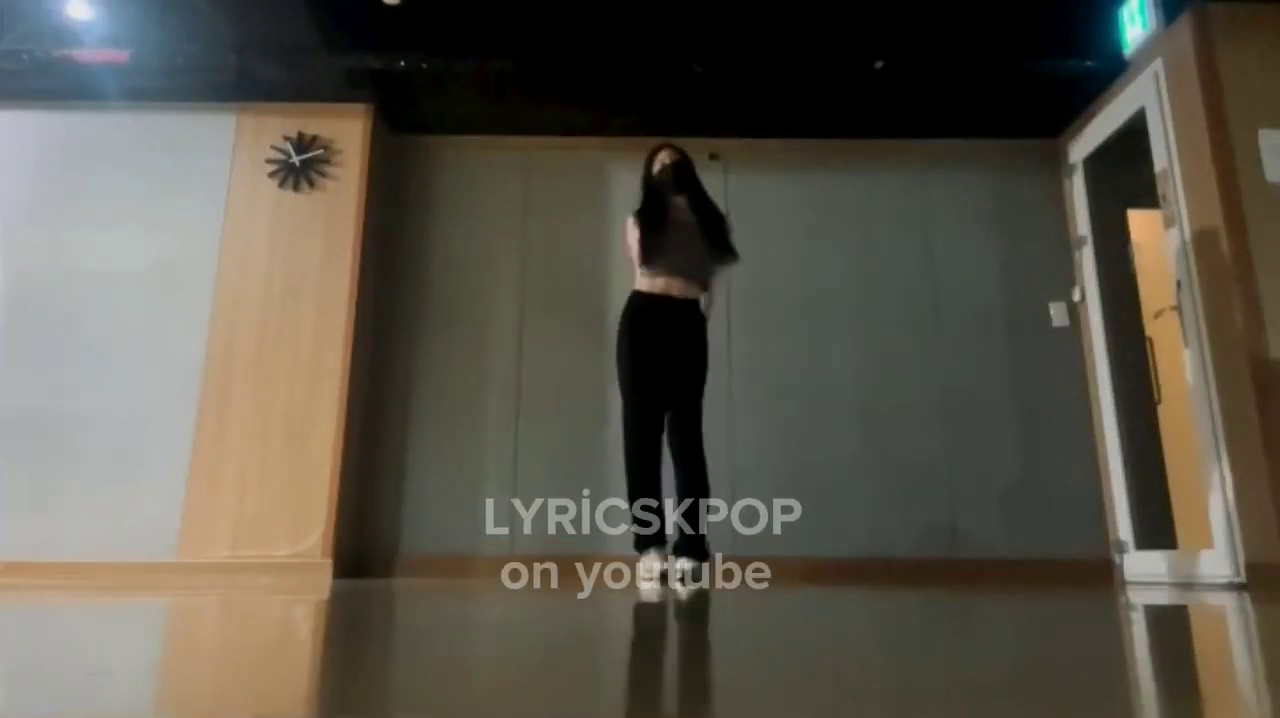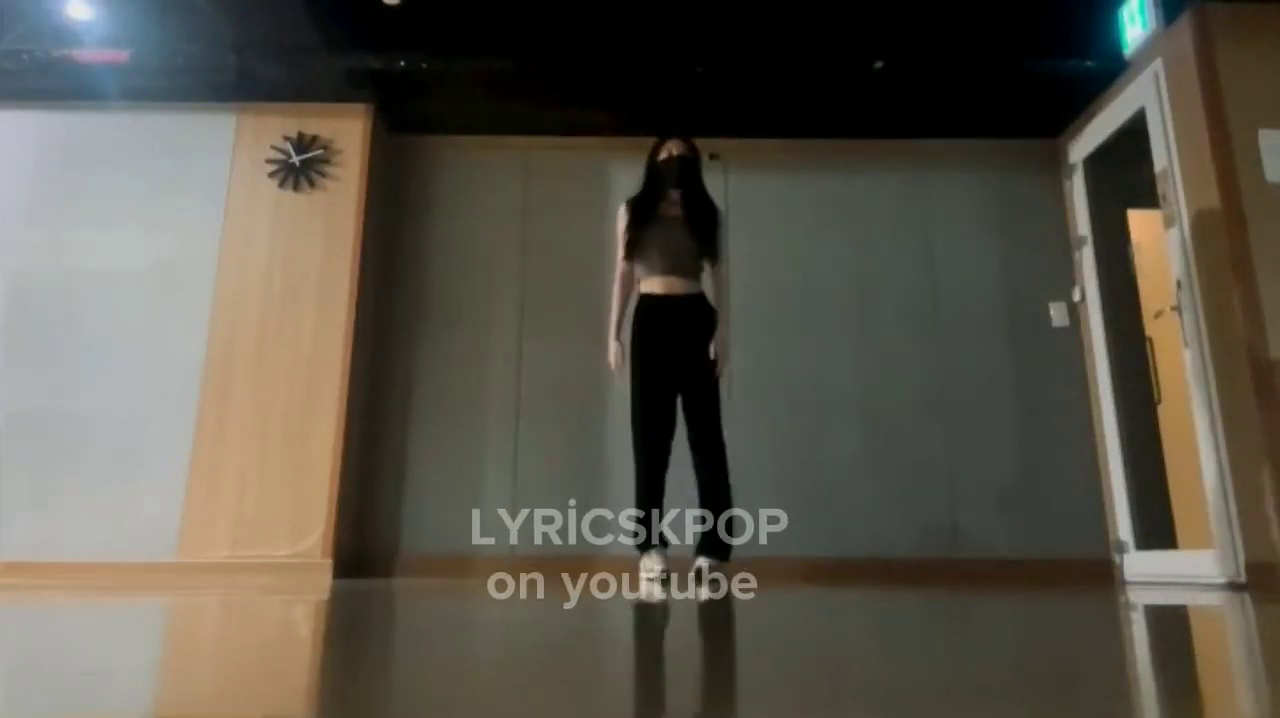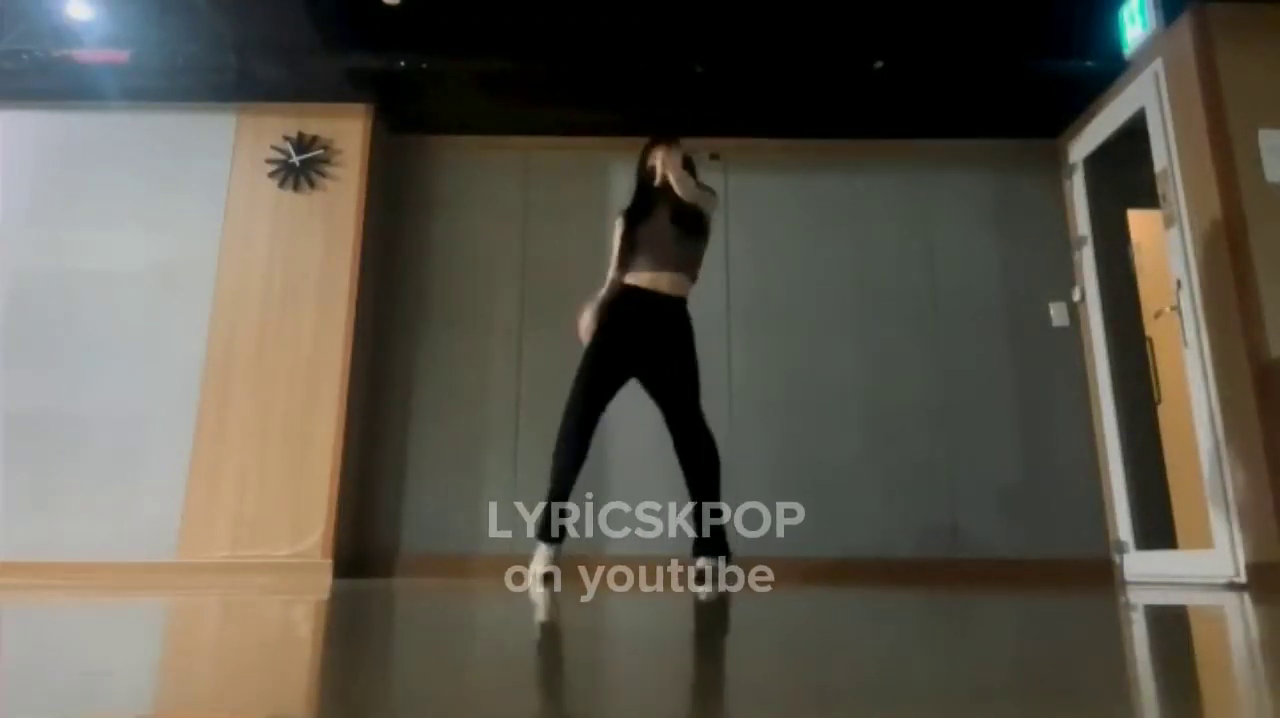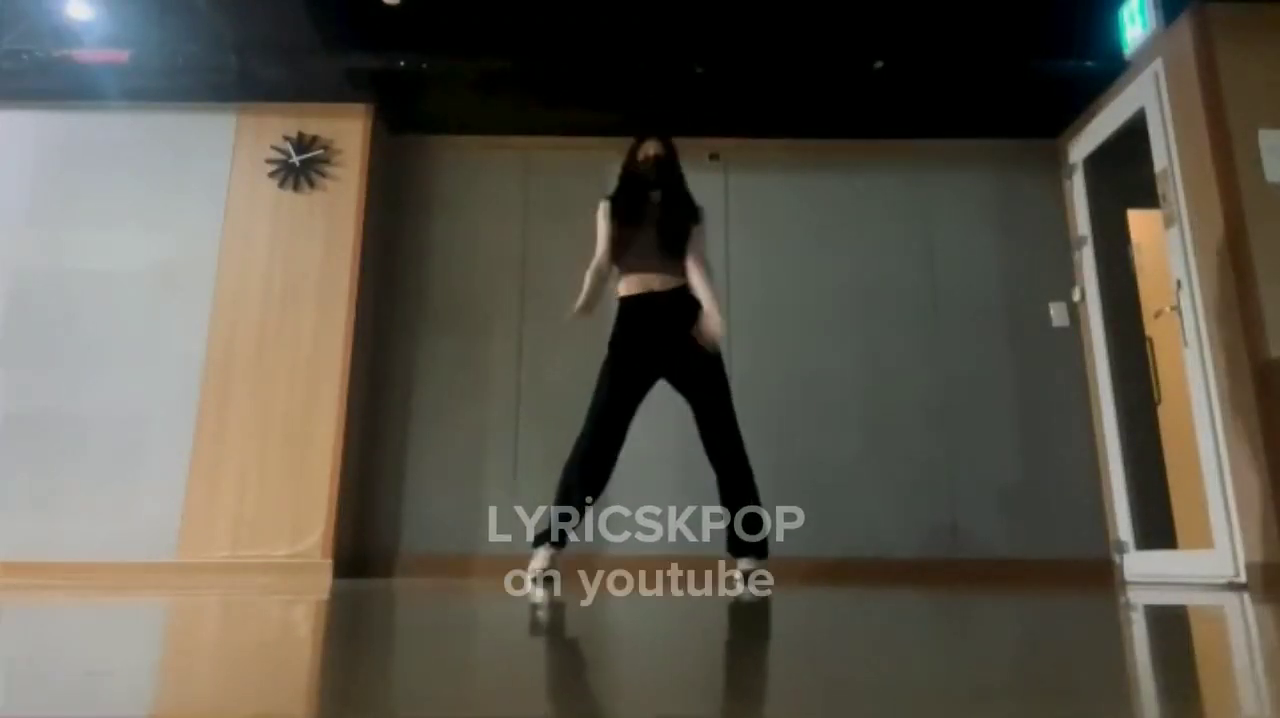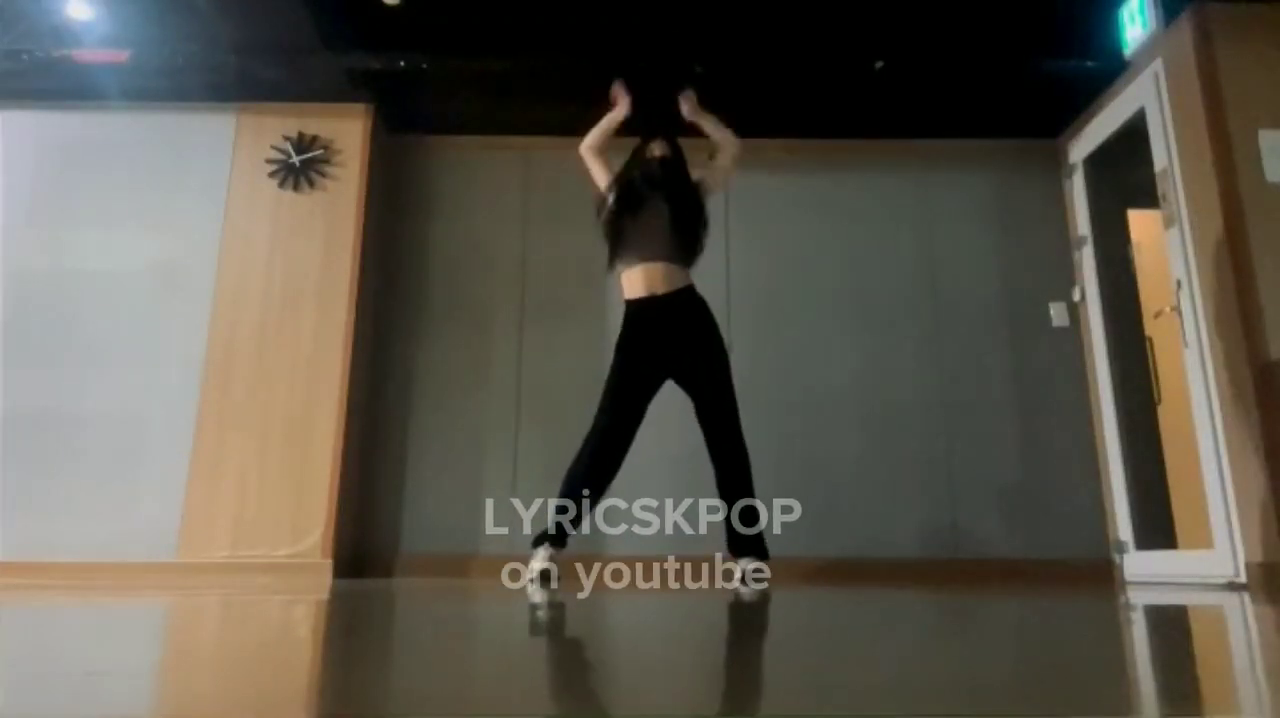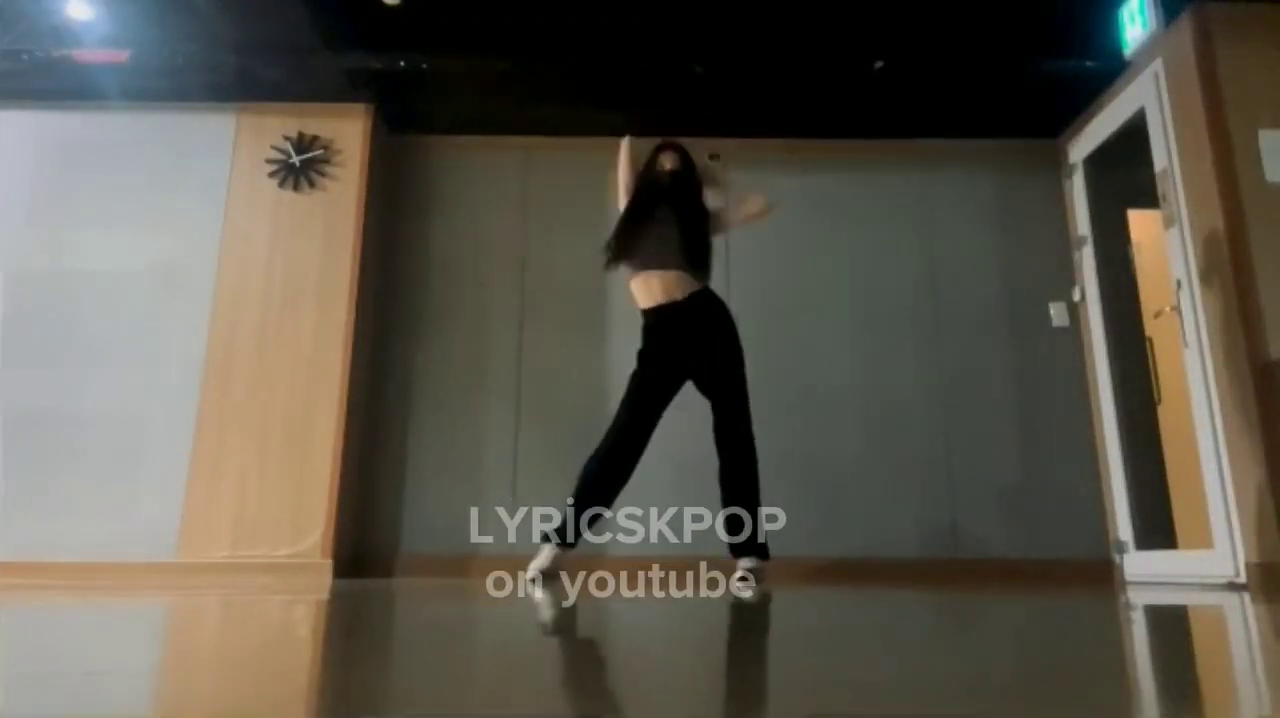
dt=0.5s
person 1, frame 1
left shoulder: (711, 222)
right shoulder: (641, 221)
right elbow: (641, 274)
right wrist: (627, 343)
left hip: (688, 325)
right hip: (645, 319)
left knee: (685, 435)
right knee: (642, 433)
left ankle: (690, 551)
right ankle: (651, 547)
person 1, frame 2
left shoulder: (707, 213)
right shoulder: (633, 211)
left elbow: (720, 278)
right elbow: (622, 274)
left wrist: (722, 336)
right wrist: (613, 332)
left hip: (695, 320)
right hip: (650, 319)
left knee: (705, 432)
right knee: (651, 432)
left ankle: (711, 550)
right ankle: (651, 546)
person 1, frame 3
left shoulder: (701, 202)
right shoulder: (630, 216)
left elbow: (685, 190)
right elbow: (613, 277)
left wrist: (674, 168)
right wrist: (594, 306)
left hip: (670, 320)
right hip: (622, 316)
left knee: (692, 436)
right knee: (575, 425)
left ankle: (710, 551)
right ankle: (549, 539)
person 1, frame 4
left shoulder: (684, 212)
right shoulder: (612, 208)
left elbow: (696, 263)
right elbow: (602, 260)
left wrist: (711, 307)
right wrist: (588, 294)
left hip: (682, 318)
right hip: (632, 323)
left knee: (723, 435)
right knee: (598, 435)
left ankle: (748, 551)
right ankle: (549, 543)
person 1, frame 5
left shoulder: (689, 195)
right shoulder: (620, 197)
left elbow: (732, 147)
right elbow: (588, 147)
left wrist: (697, 115)
right wrist: (620, 111)
left hip: (690, 320)
right hip: (640, 326)
left knee: (725, 433)
right knee: (606, 436)
left ankle: (747, 551)
right ankle: (550, 543)
person 1, frame 6
left shoulder: (700, 216)
right shoulder: (636, 211)
left elbow: (761, 204)
right elbow: (628, 146)
left wrist: (703, 188)
right wrist: (665, 152)
left hip: (708, 324)
right hip: (660, 335)
left knee: (735, 437)
right knee: (624, 437)
left ankle: (748, 554)
right ankle: (559, 541)
